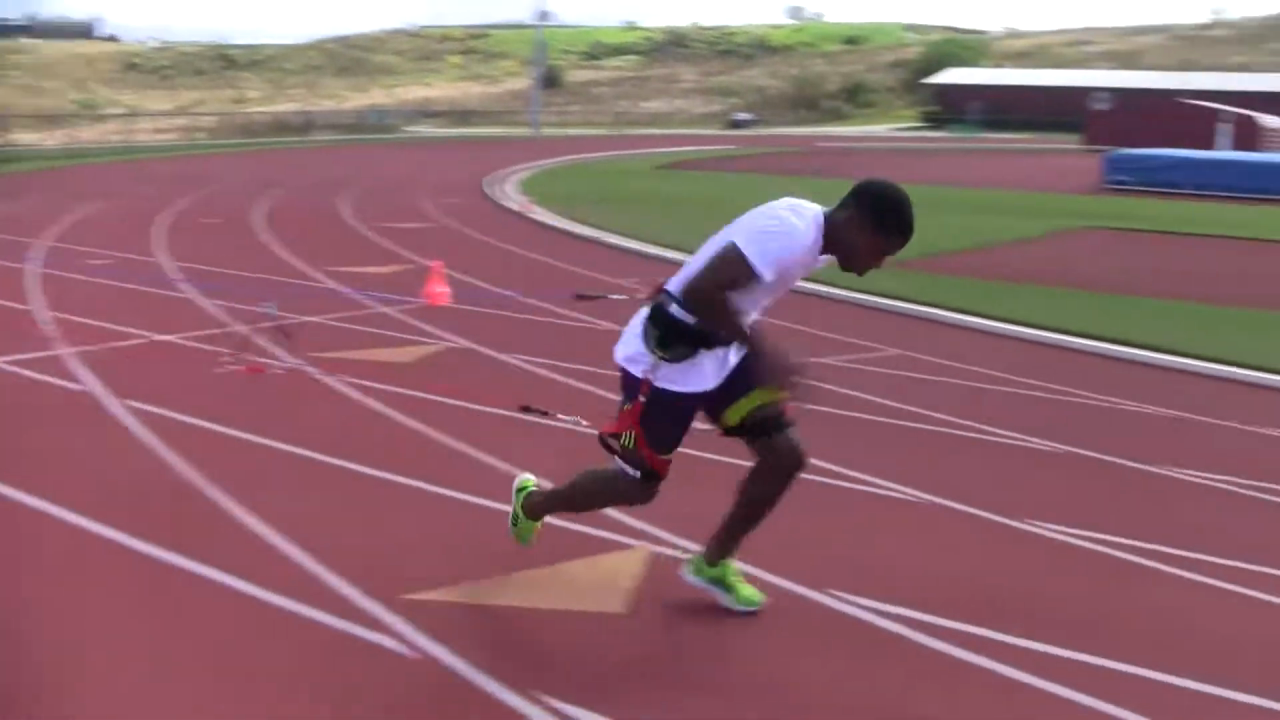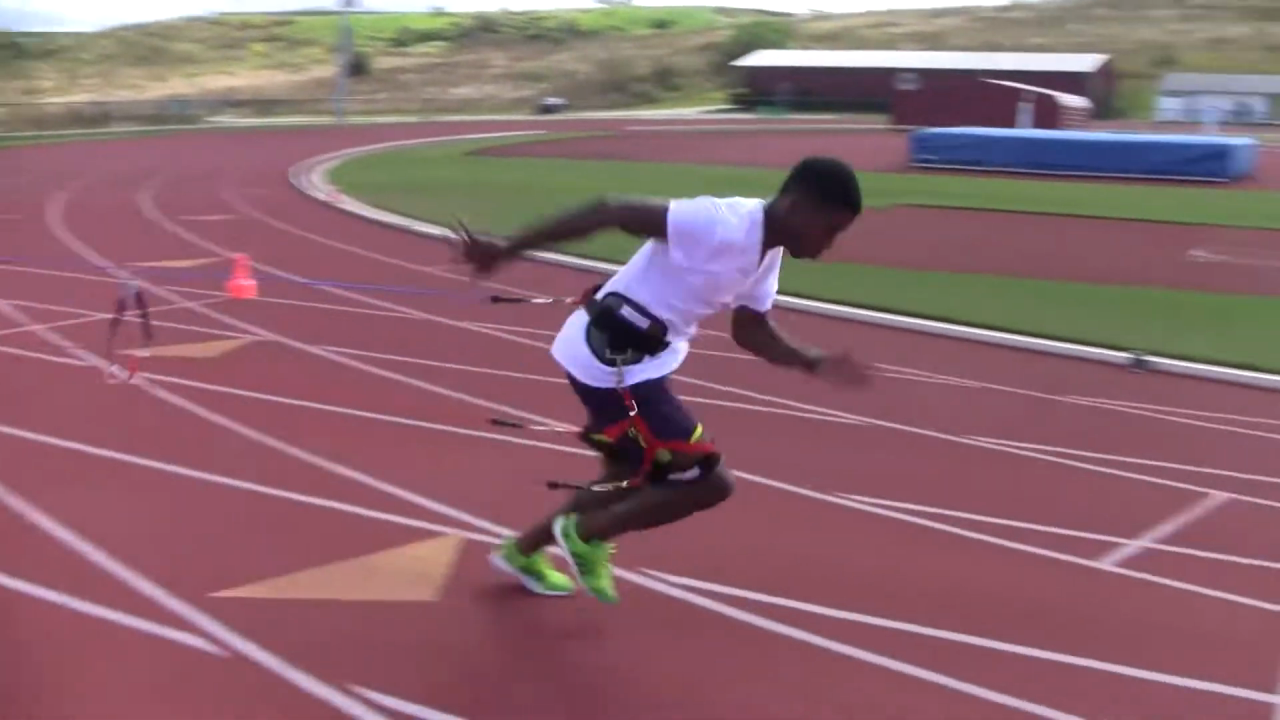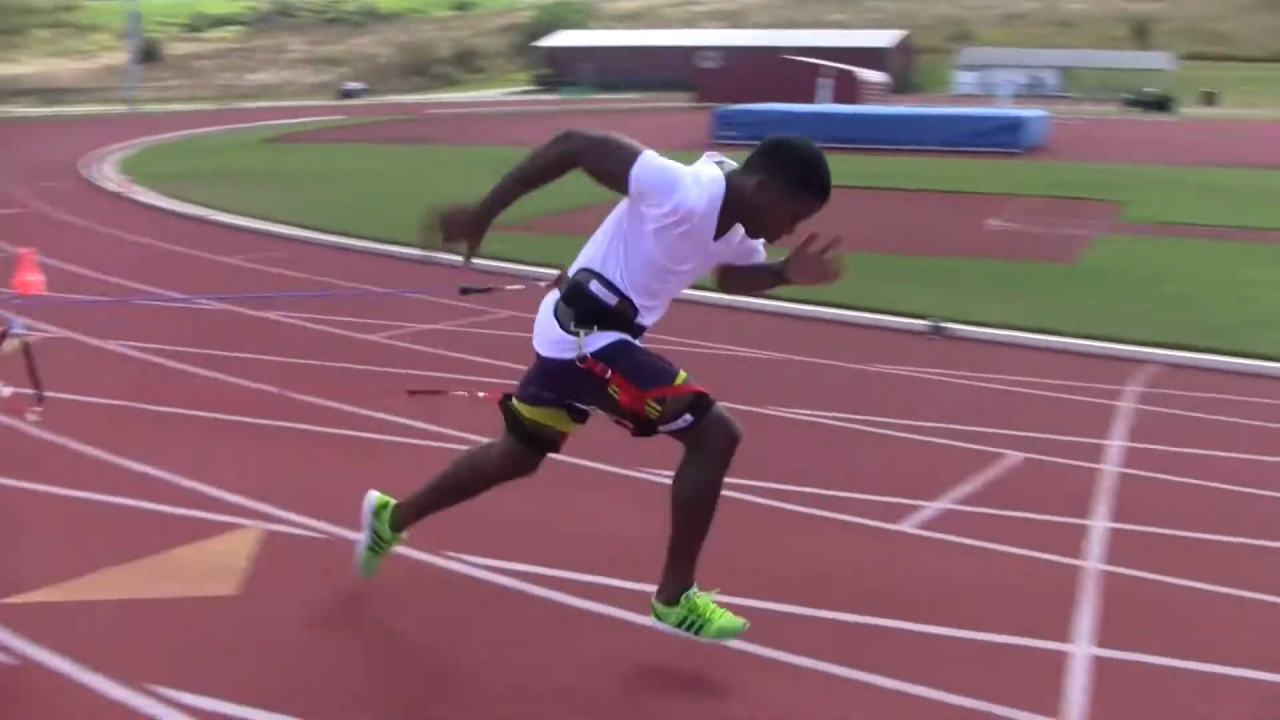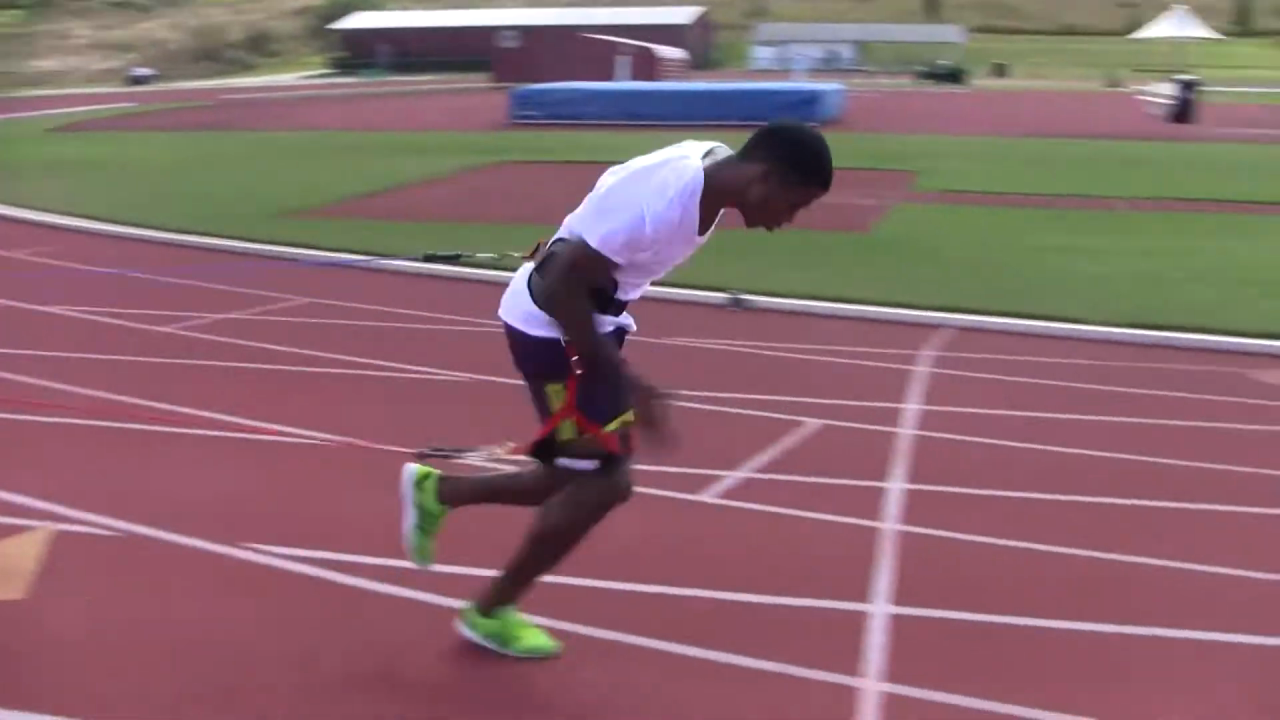
dt=0.1s
person 1, frame 1
left shoulder: (812, 224)
right shoulder: (790, 232)
right elbow: (700, 291)
right wrist: (761, 352)
left hip: (714, 344)
right hip: (668, 353)
left knee: (785, 456)
right knee: (639, 484)
left ankle: (713, 564)
right ankle: (532, 502)
person 1, frame 2
left shoulder: (764, 250)
right shoulder: (721, 227)
left elbow: (752, 333)
right elbow: (607, 211)
left wrist: (815, 364)
right wrist: (508, 249)
left hip: (642, 351)
right hip: (610, 360)
left knee: (646, 483)
right knee: (711, 486)
left ankle: (522, 553)
right ankle: (585, 533)
person 1, frame 3
left shoulder: (736, 200)
right shoulder: (689, 192)
left elbow: (736, 277)
right elbow: (573, 144)
left wrist: (789, 271)
right wrist: (483, 212)
left hip: (598, 330)
right hip: (584, 338)
left knee: (520, 457)
right knee: (718, 437)
left ankle: (390, 517)
right ankle: (675, 599)
person 1, frame 4
left shoulder: (715, 162)
right shoulder: (650, 195)
right elbow: (560, 285)
right wrist: (625, 381)
left hip: (593, 316)
right hip: (547, 320)
left knee: (602, 479)
right knee: (601, 484)
left ankle: (437, 491)
right ankle: (489, 612)
